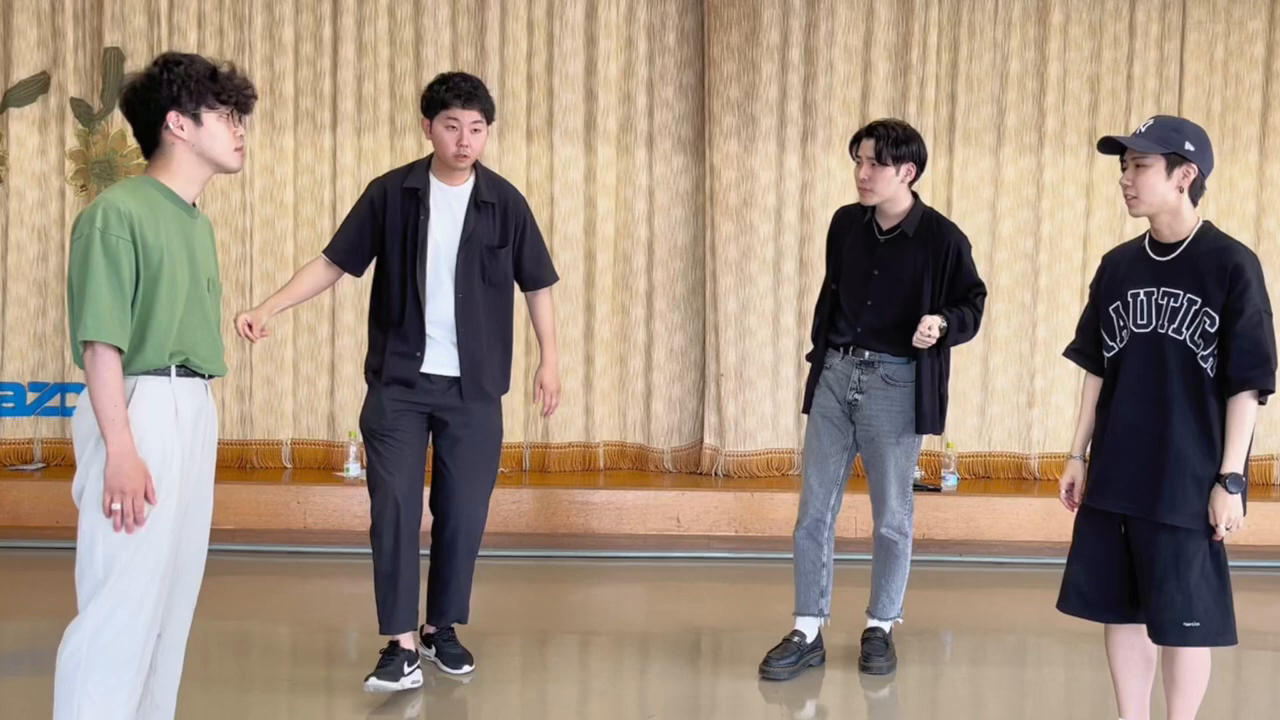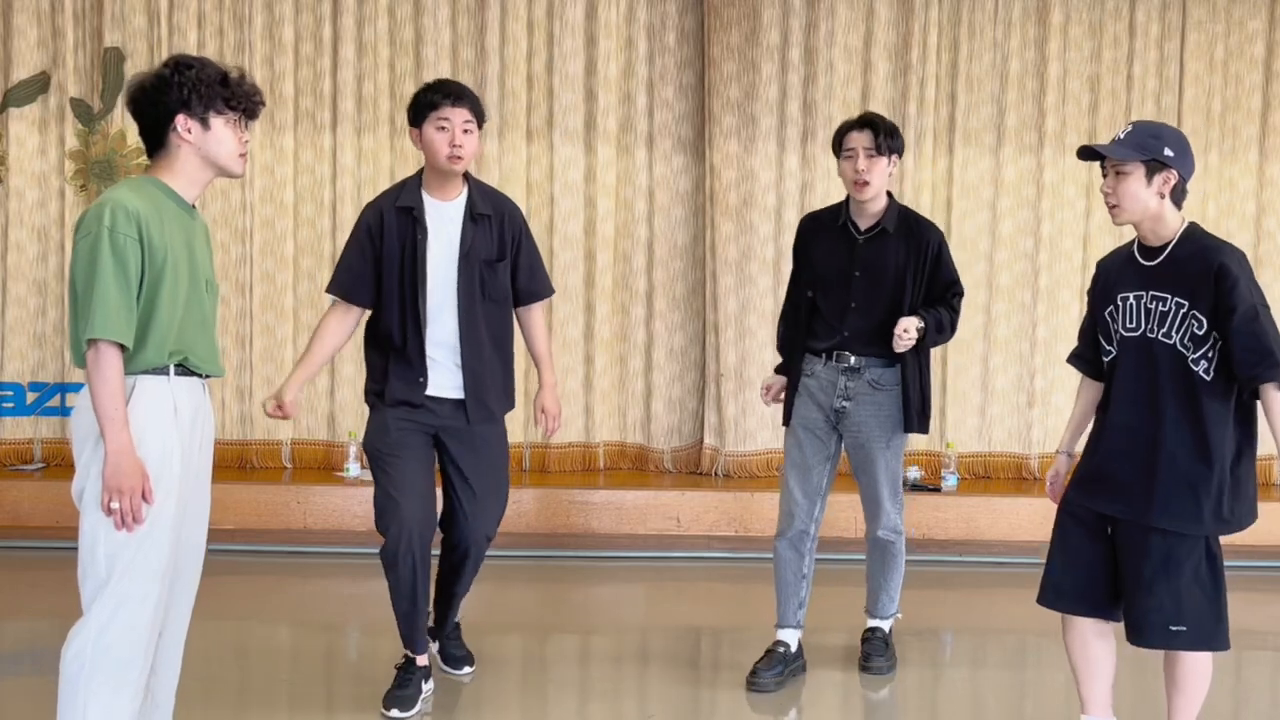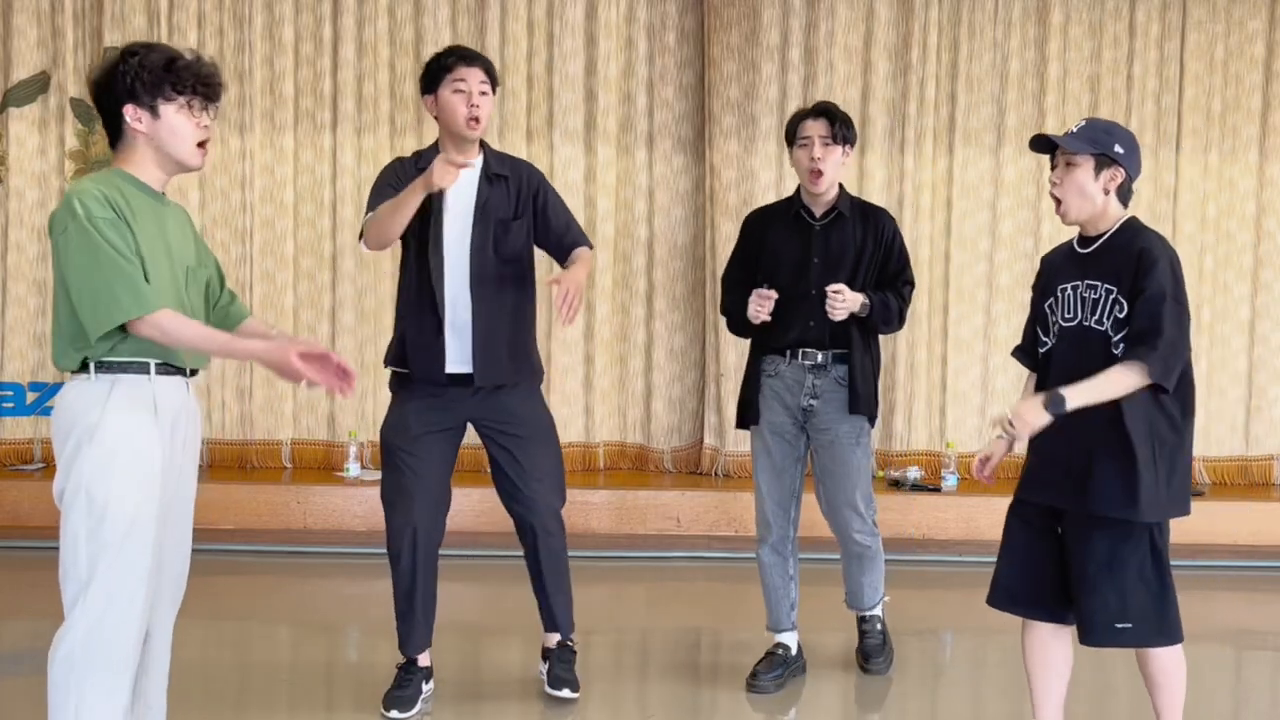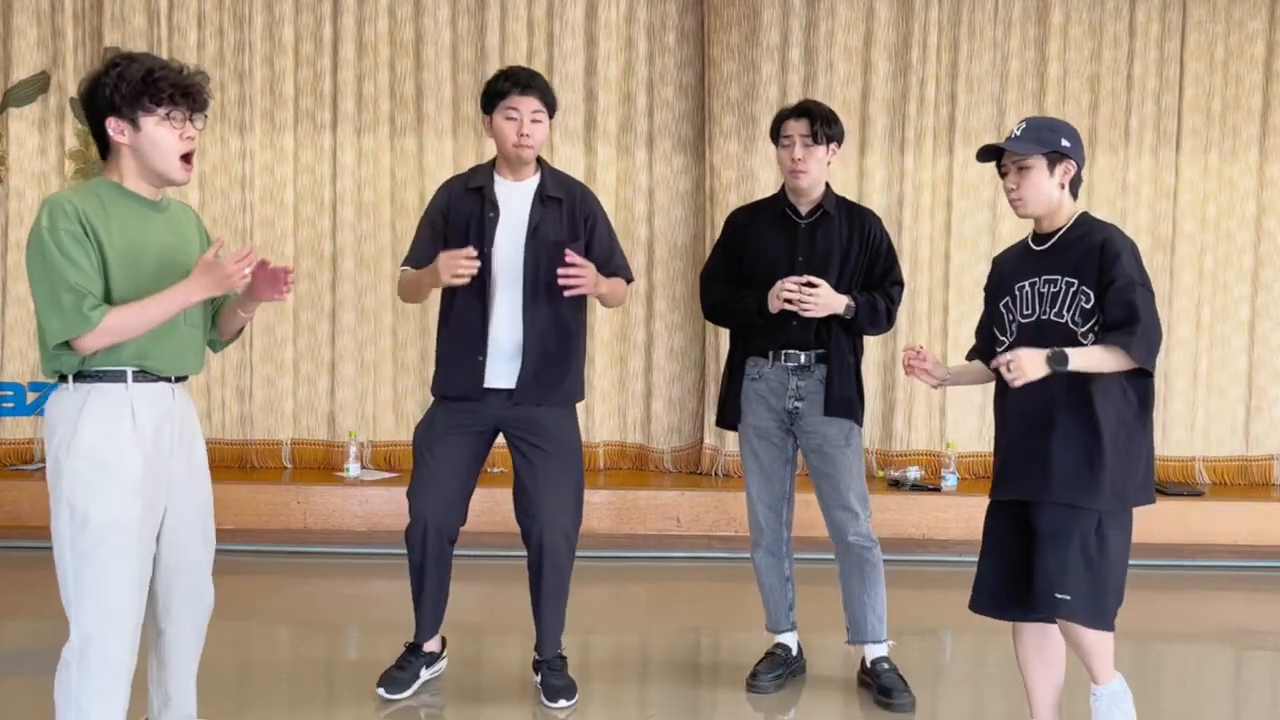
dt=0.4s
person 1, frame 1
left shoulder: (197, 222)
right shoulder: (117, 212)
right elbow: (100, 341)
right wrist: (121, 450)
left hip: (195, 412)
right hip: (139, 411)
left knee: (172, 598)
right knee: (120, 603)
person 1, frame 2
left shoulder: (192, 223)
right shoulder: (121, 210)
right elbow: (102, 338)
right wrist: (118, 448)
left hip: (189, 412)
right hip: (135, 410)
left knee: (170, 600)
right knee: (121, 603)
person 1, frame 3
left shoulder: (173, 216)
right shoulder: (88, 203)
left elbow: (222, 317)
right elbow: (142, 316)
left wrist: (292, 351)
right wrist: (262, 352)
left hip: (173, 407)
right hip: (113, 407)
left knee: (157, 597)
right knee: (107, 604)
person 1, frame 4
left shoulder: (185, 221)
right shoulder: (69, 214)
left elbow: (214, 329)
right elbow: (85, 331)
left wrist: (249, 296)
right wrist: (193, 287)
left hip: (175, 413)
right hip: (101, 416)
left knee: (189, 595)
right knee: (108, 611)
person 2, frame 1
left shoulder: (505, 202)
right shoulder: (390, 193)
left elbow: (537, 285)
right elbow: (332, 262)
left wrist: (549, 358)
right wrist: (267, 308)
left hip: (474, 385)
right hip: (399, 379)
left knee: (464, 513)
right knee: (394, 506)
left ankle: (442, 627)
right ankle: (400, 644)
person 2, frame 2
left shoulder: (501, 214)
right shoulder: (385, 215)
left elbow: (530, 302)
right elbow: (348, 308)
left wrist: (546, 380)
right wrist: (298, 378)
left hip: (477, 400)
right hip: (401, 400)
left knee: (474, 527)
right knee: (405, 527)
left ankle: (442, 622)
right ankle: (415, 662)
person 2, frame 3
left shoulder: (522, 180)
right shoulder: (409, 174)
left elbow: (580, 254)
right elbow: (374, 237)
left wrist: (577, 276)
right wrist: (425, 184)
left hip: (507, 378)
right hip: (425, 382)
left knee: (540, 511)
right knee: (412, 523)
left ankle: (558, 641)
right ankle: (416, 662)
person 2, frame 4
left shoulder: (576, 201)
right shoulder: (456, 197)
left elbow: (620, 287)
right elbow: (407, 285)
left wrist: (596, 285)
right wrist: (433, 276)
left hip: (545, 393)
right hip: (464, 389)
left knee: (553, 527)
right knee: (429, 516)
left ankle: (549, 655)
right ankle: (426, 645)
person 3, frame 1
left shoulder: (1231, 266)
right shoulder: (1117, 265)
left wrist: (1230, 478)
right wrist: (1077, 454)
left hip: (1188, 479)
right hip: (1115, 474)
left knee: (1185, 616)
right knee: (1117, 607)
person 3, frame 2
left shoulder: (1220, 266)
right shoulder: (1112, 270)
right wrist: (1066, 448)
left hip: (1186, 476)
right hip: (1107, 472)
left knee: (1184, 617)
right knee: (1077, 598)
person 3, frame 3
left shoulder: (1148, 255)
right shoulder: (1054, 264)
left elbow: (1151, 364)
left wrist: (1056, 402)
right wrist: (1007, 434)
left hip: (1125, 470)
right hip: (1053, 468)
left knee: (1138, 610)
right knee: (1041, 601)
person 3, frame 4
left shoulder: (1108, 249)
right shoulder: (1008, 265)
left elbow: (1137, 347)
left wrist: (1052, 359)
right wrist: (943, 373)
left hip: (1091, 461)
right hip: (1021, 462)
left knee: (1072, 594)
right knee: (1022, 601)
person 4, frame 1
left shoulder: (942, 238)
right shoulder: (845, 224)
left elbow: (972, 306)
left wrist: (941, 324)
right wrist: (819, 356)
left hip: (896, 382)
right hip: (836, 373)
left knee: (892, 517)
right knee: (814, 509)
left ankle: (879, 628)
right ankle: (807, 631)
person 4, frame 2
left shoulder: (920, 236)
right shoulder: (814, 229)
left elbow: (948, 306)
left wrist: (920, 326)
right wrist: (785, 366)
left hip: (880, 386)
right hip: (815, 380)
left knee: (884, 517)
right knee: (796, 517)
left ankle: (879, 627)
right ankle: (787, 640)
person 4, frame 3
left shoulder: (874, 224)
right shoulder: (763, 224)
left elbow: (899, 303)
right elbow: (730, 298)
left wrist: (861, 303)
right wrist: (749, 309)
left hip: (842, 382)
right hip: (776, 381)
left knee: (853, 517)
right knee: (775, 521)
left ankle: (869, 614)
right ankle: (785, 642)
person 4, frame 4
left shoulder: (860, 224)
right shoulder: (746, 222)
left elbow: (887, 304)
right elbow: (712, 298)
left wrist: (843, 303)
right wrist: (765, 301)
left hip: (828, 384)
right hip: (761, 381)
left knee: (853, 525)
right knee: (767, 524)
left ankle: (875, 658)
right ankle: (785, 644)
